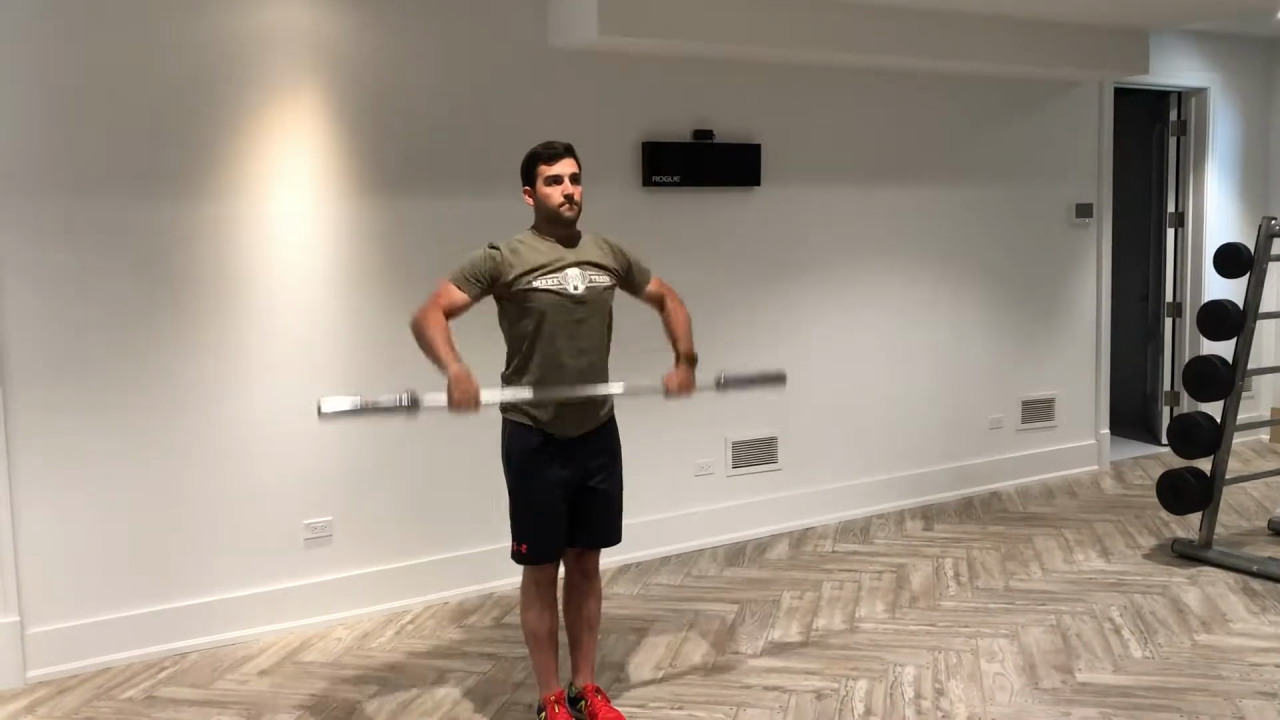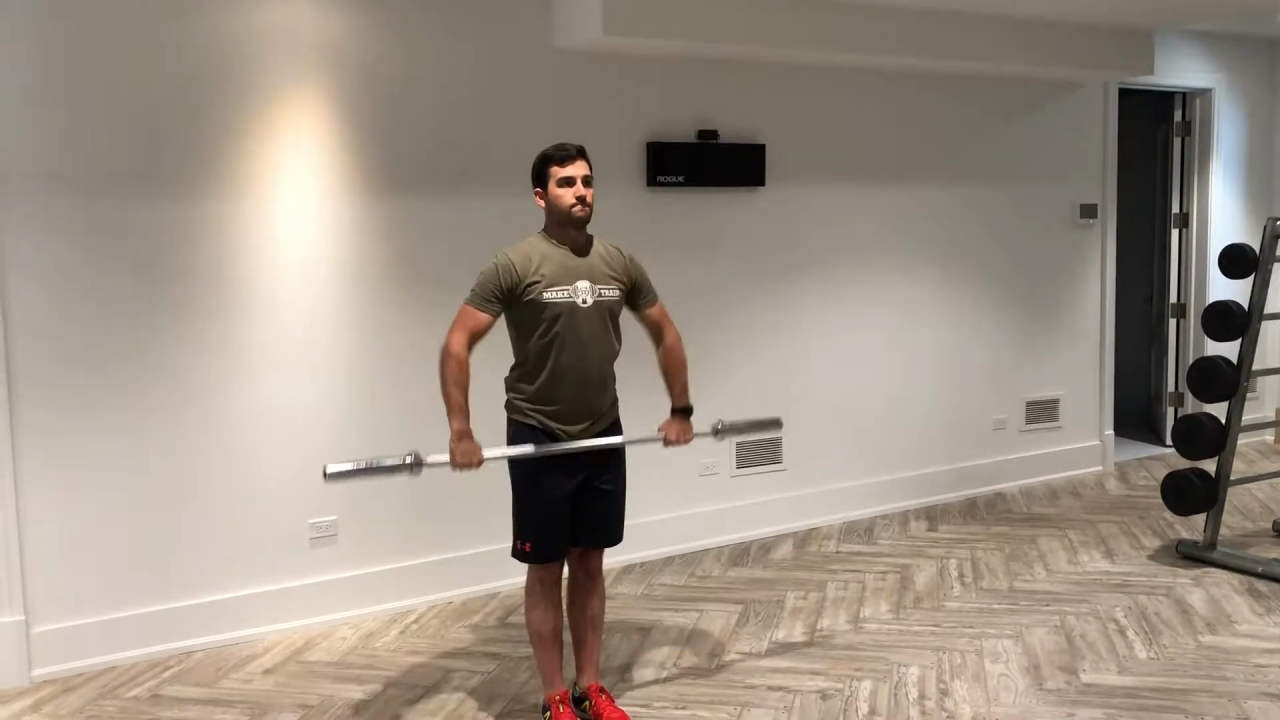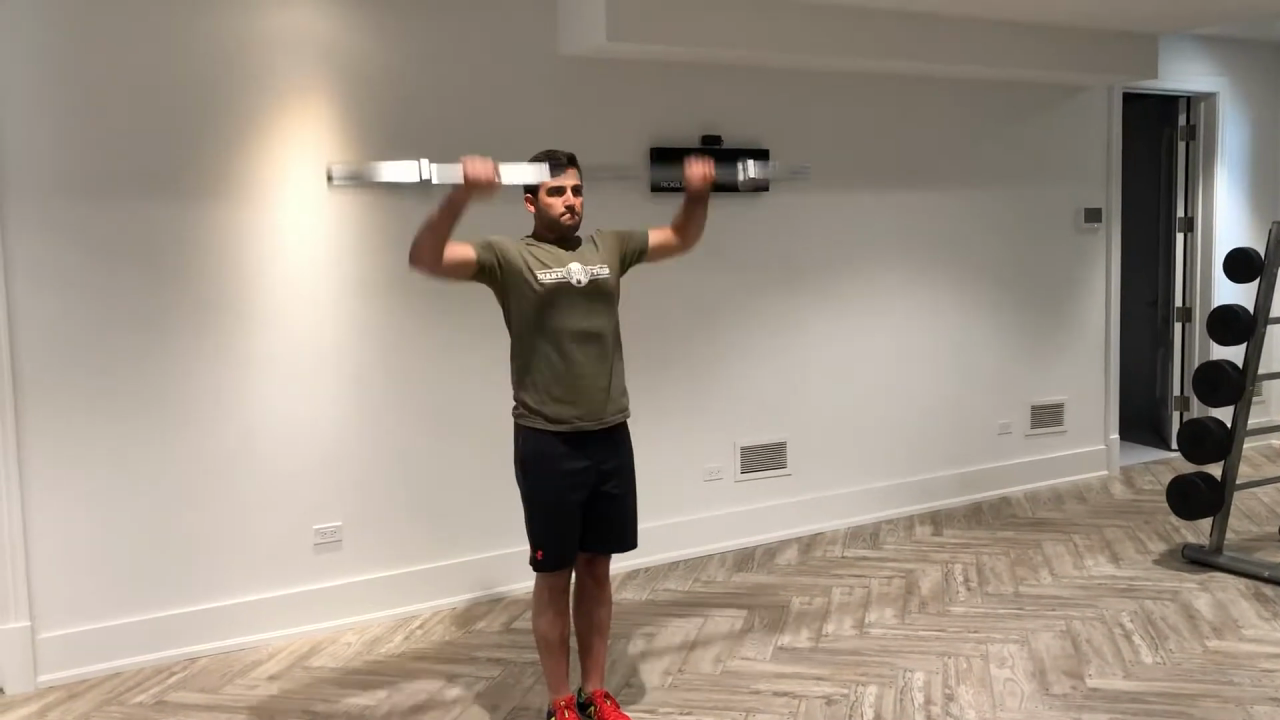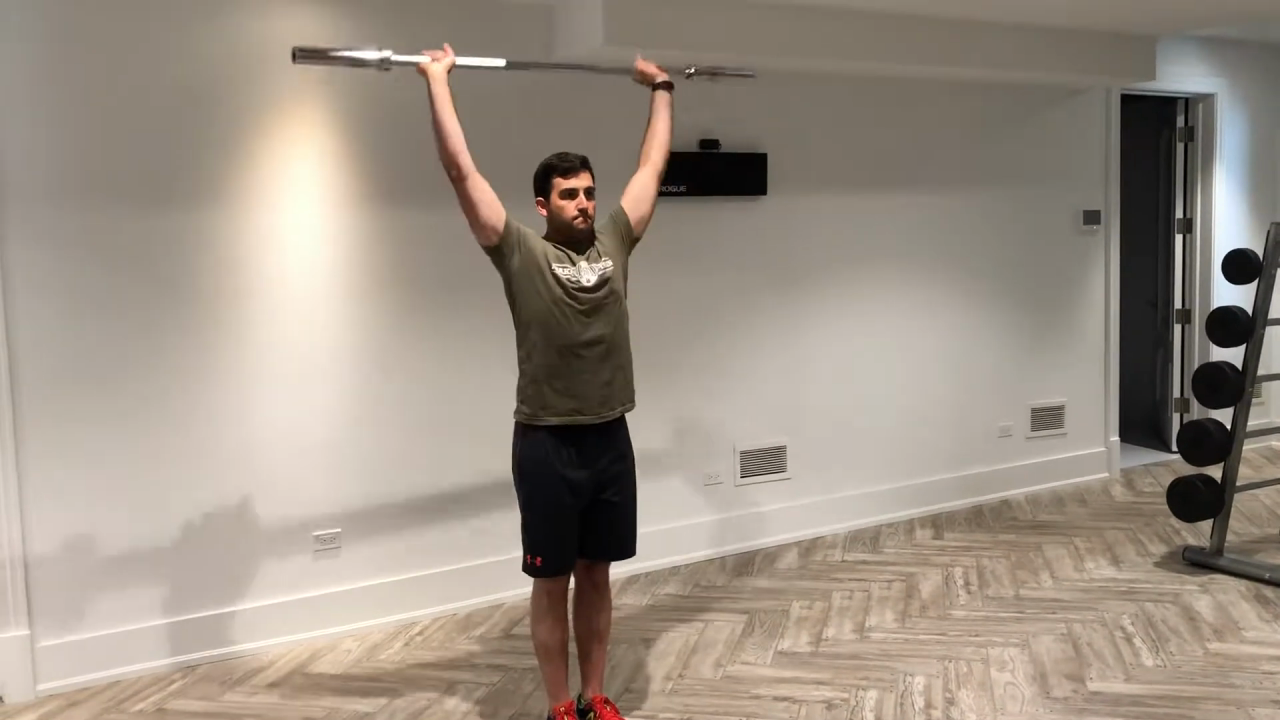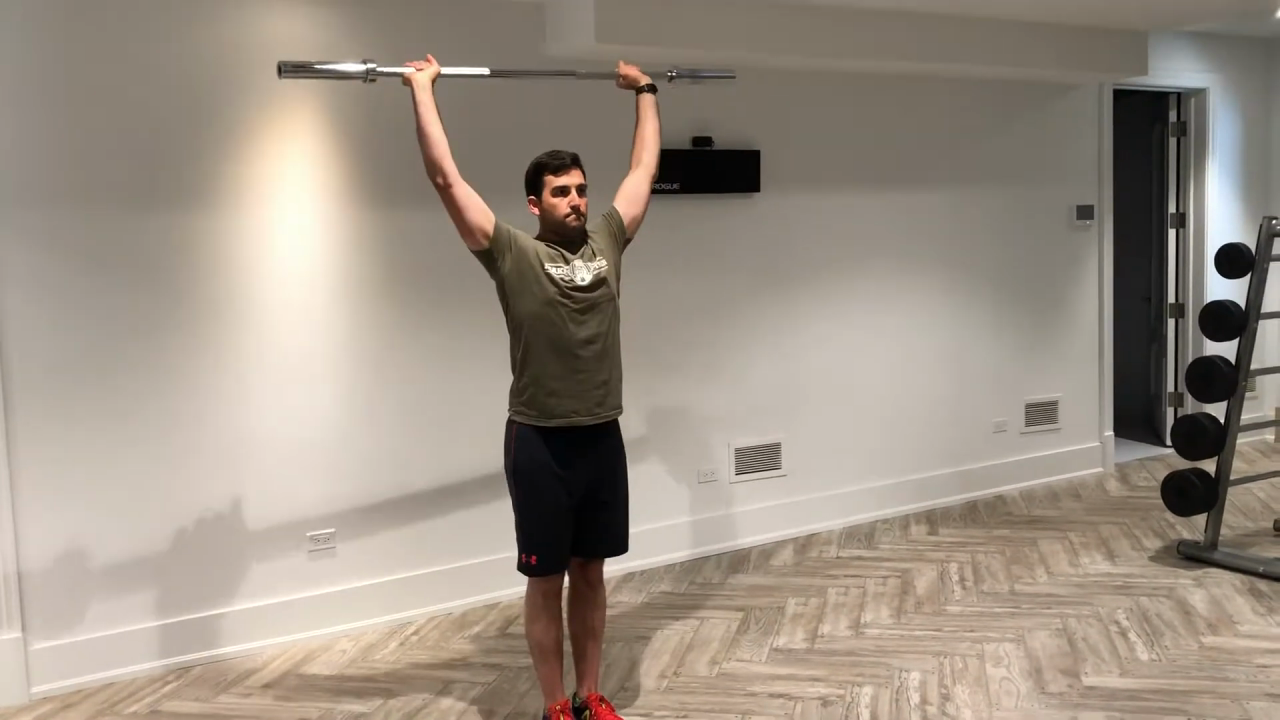
dt=0.4s
person 1, frame 1
left shoulder: (609, 252)
right shoulder: (505, 256)
left elbow: (668, 299)
right elbow: (428, 315)
left wrist: (684, 359)
right wrist: (455, 372)
left hip: (599, 433)
right hip: (535, 439)
left knee: (586, 563)
right knee: (542, 569)
person 1, frame 2
left shoulder: (619, 261)
right shoulder: (515, 264)
left elbow: (665, 332)
right elbow: (457, 345)
left wrist: (679, 408)
right wrist: (460, 432)
left hip: (603, 437)
right hip: (540, 440)
left knee: (589, 562)
right knee: (546, 568)
person 1, frame 3
left shoulder: (607, 248)
right shoulder: (509, 258)
left elbow: (681, 238)
right elbow: (424, 257)
left wrist: (696, 194)
right wrist: (461, 194)
left hip: (610, 436)
right hip: (547, 442)
left knee: (598, 571)
right knee: (555, 577)
person 1, frame 4
left shoulder: (614, 241)
right shoulder: (519, 251)
left elbow: (652, 165)
right elbow: (461, 169)
left wrist: (660, 89)
right wrist: (438, 80)
left hip: (610, 438)
right hip: (547, 444)
left knee: (596, 574)
right knee: (551, 581)
person 1, frame 5
left shoulder: (608, 239)
right shoulder: (510, 252)
left elbow: (643, 167)
right elbow: (446, 178)
left wrist: (643, 90)
right wrist: (422, 90)
left hip: (602, 437)
right hip: (540, 442)
left knee: (590, 573)
right knee: (546, 580)
